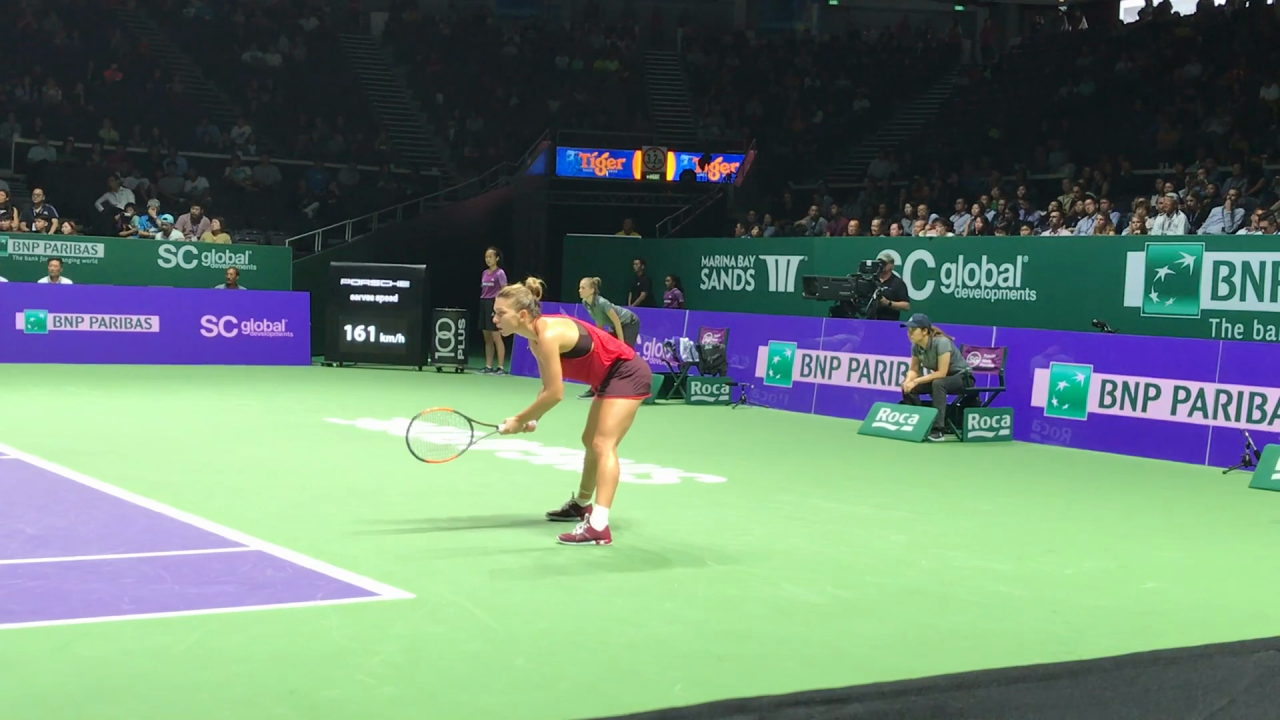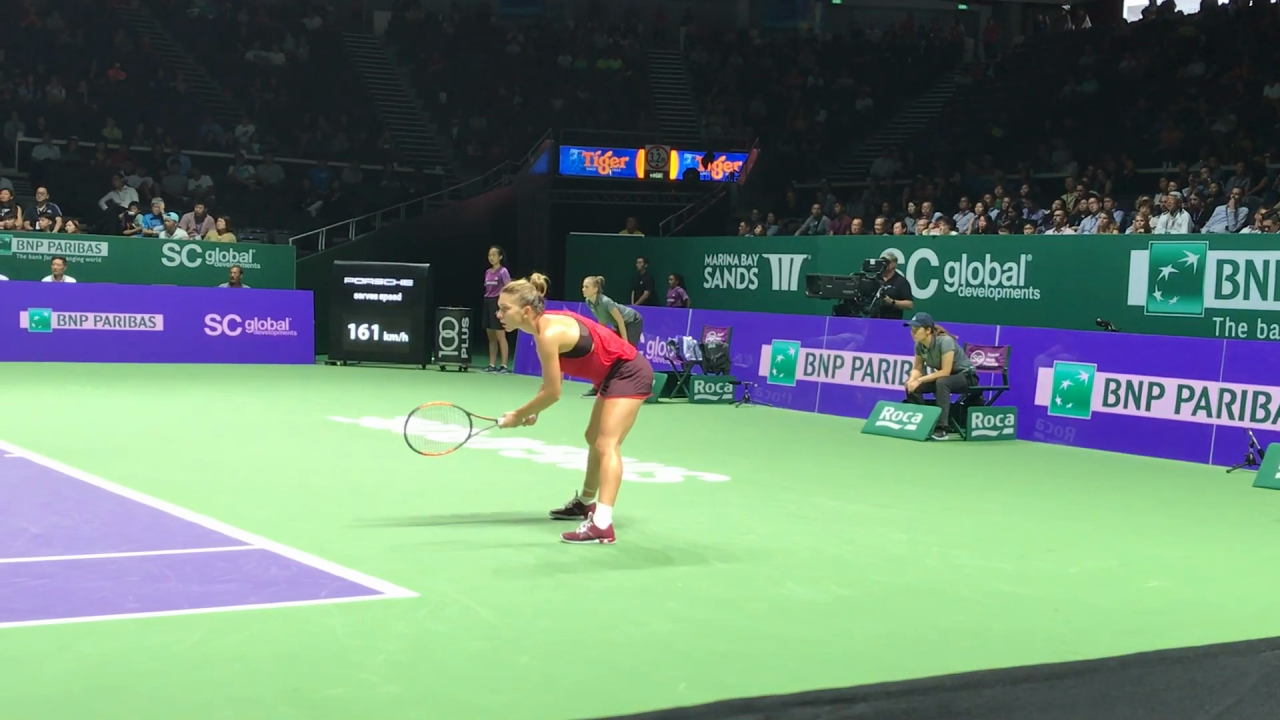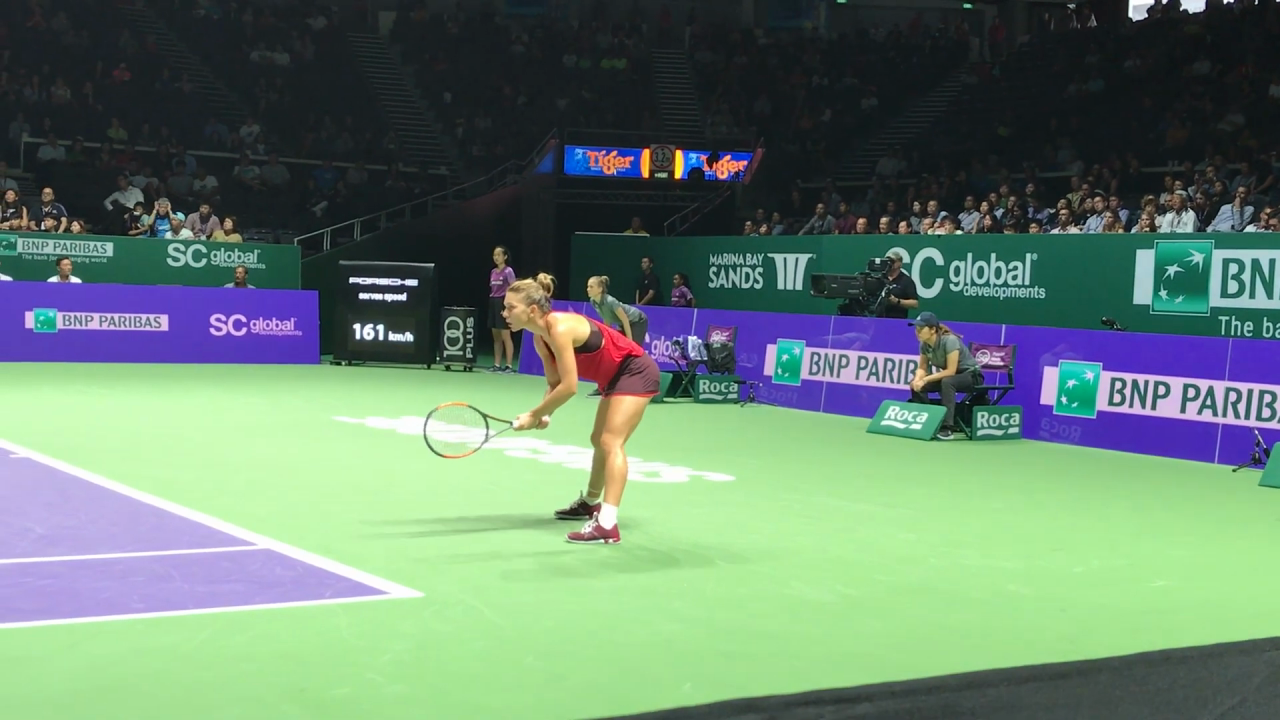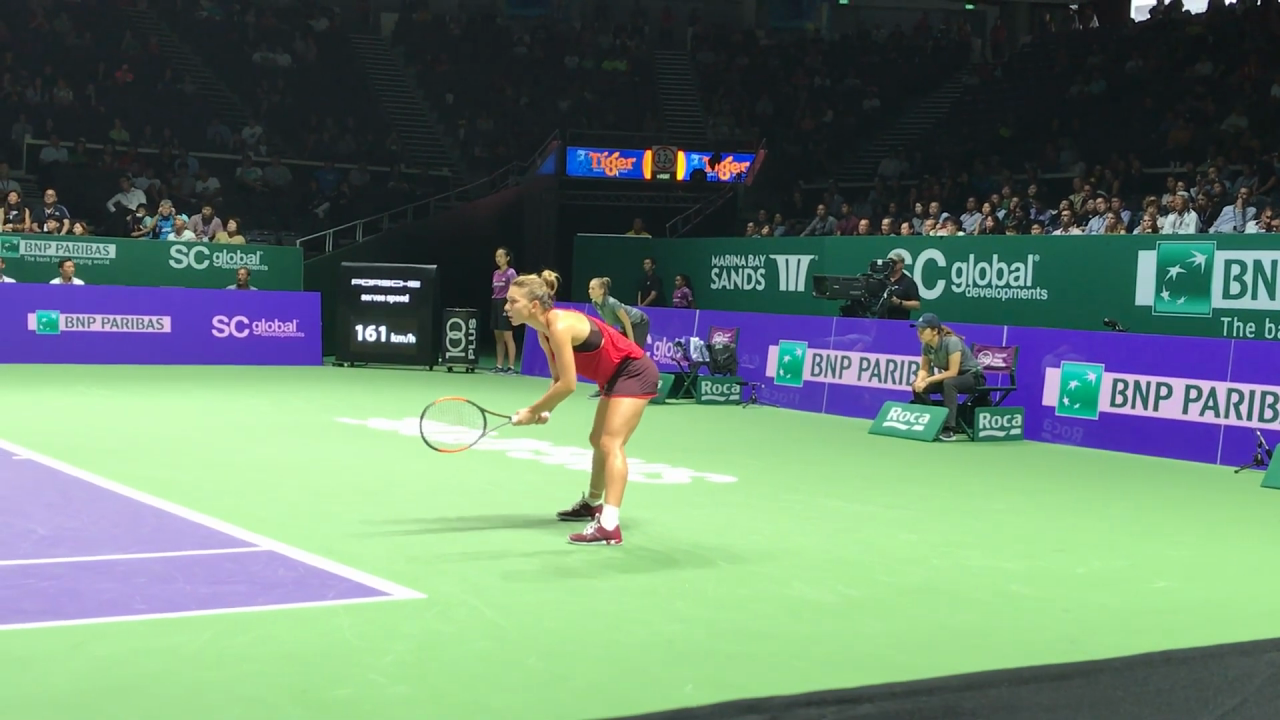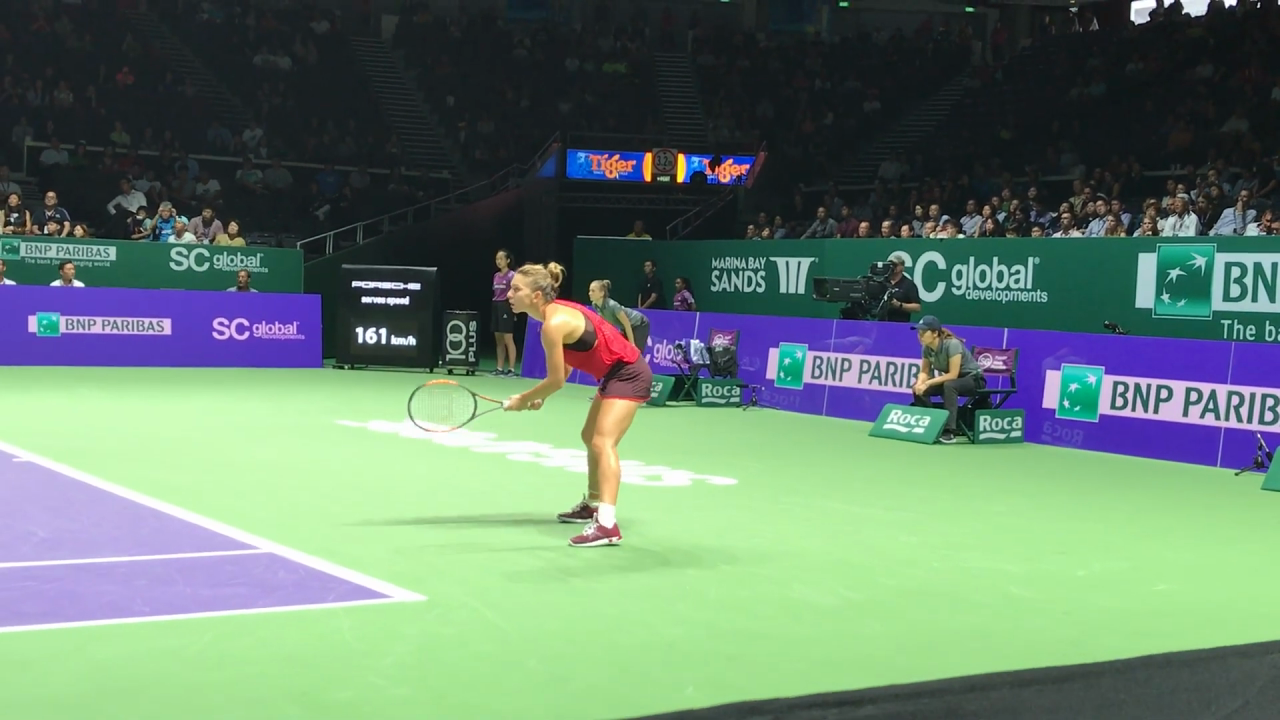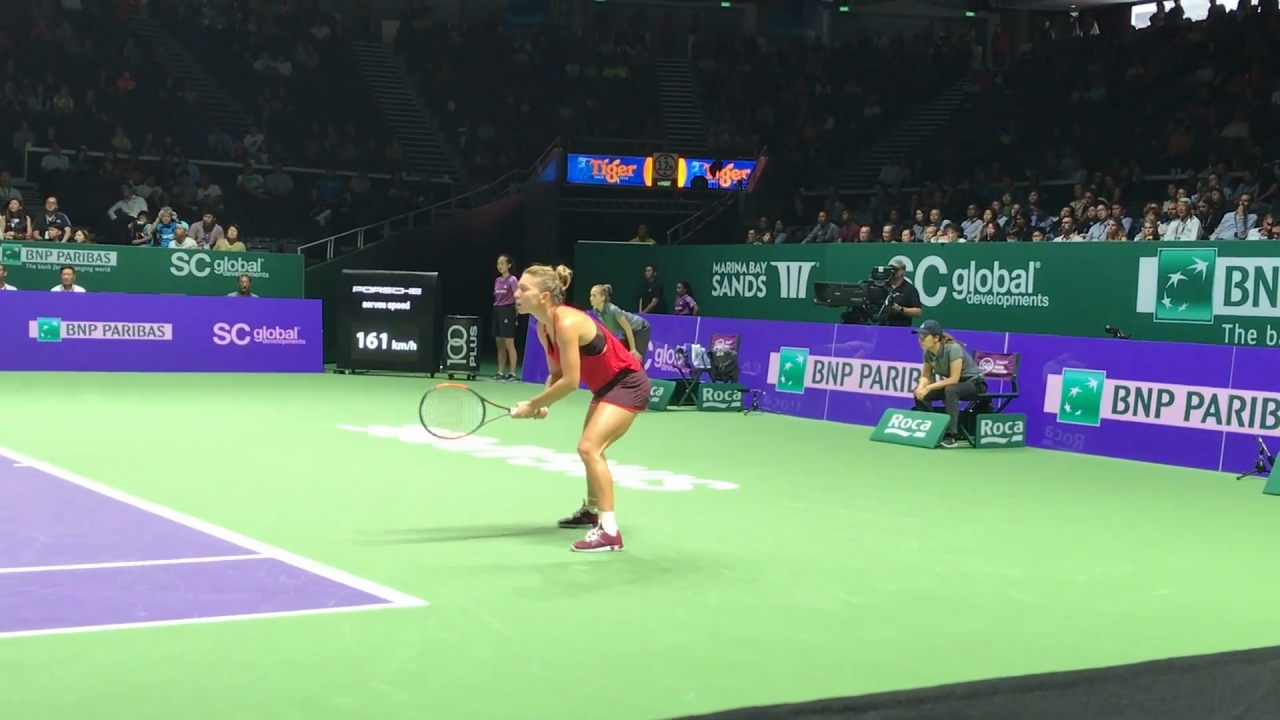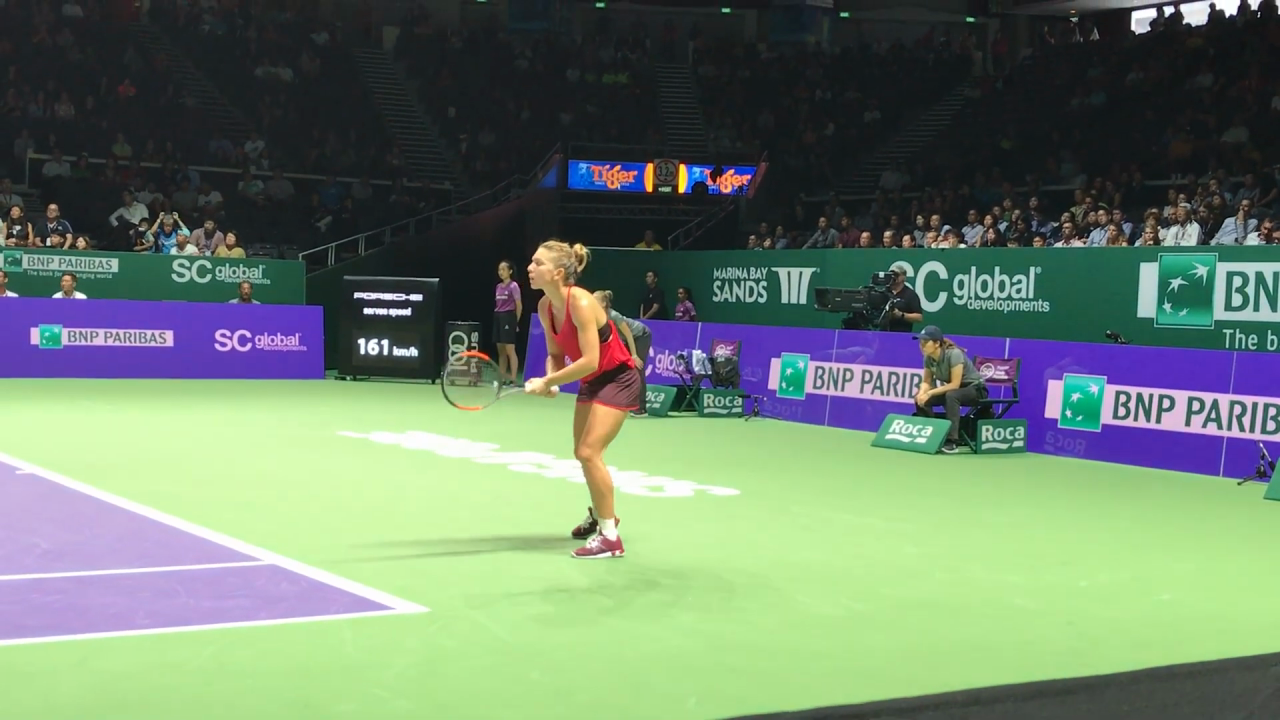
dt=0.4s
person 1, frame 1
left shoulder: (548, 334)
right shoulder: (536, 338)
left elbow: (555, 393)
right elbow: (548, 386)
left wrist: (520, 420)
right wrist: (533, 418)
left hip: (628, 373)
right hip: (610, 377)
left knee: (603, 445)
right knee: (591, 441)
left ankle: (598, 525)
right ankle: (581, 504)
person 1, frame 2
left shoulder: (550, 333)
right shoulder: (544, 327)
left elbow: (553, 392)
right elbow: (551, 381)
left wrist: (518, 415)
right wrist: (533, 412)
left hip: (629, 372)
right hip: (614, 374)
left knee: (606, 444)
right knee: (594, 439)
left ankle: (602, 525)
right ankle: (586, 502)
person 1, frame 3
left shoulder: (560, 328)
right shoulder: (541, 338)
left elbow: (569, 387)
right elbow: (555, 384)
left wrist: (533, 415)
right wrist: (544, 414)
left hip: (636, 371)
right hip: (616, 376)
left knee: (611, 443)
right knee: (599, 441)
left ankle: (607, 524)
right ankle: (590, 503)
person 1, frame 4
left shoulder: (560, 326)
right shoulder: (544, 333)
left elbow: (568, 384)
right elbow: (559, 379)
left wrist: (533, 410)
right wrist: (545, 410)
left hip: (635, 372)
right hip: (616, 376)
left knee: (610, 444)
right knee: (598, 441)
left ankle: (609, 525)
right ankle: (592, 503)
person 1, frame 5
left shoulder: (553, 324)
right shoulder: (555, 315)
left elbow: (556, 380)
right elbow: (563, 370)
left wrist: (523, 399)
right wrist: (538, 398)
left hip: (628, 373)
right hip: (617, 373)
left knee: (603, 443)
right knee: (590, 437)
left ankle: (607, 524)
right ankle: (592, 504)
person 1, frame 6
left shoulder: (566, 323)
right shoulder: (544, 327)
left elbow: (571, 381)
right elbow: (557, 374)
left wrist: (533, 404)
right wrist: (543, 403)
left hip: (628, 383)
right hip: (609, 385)
left knee: (589, 448)
right knee: (591, 447)
left ankle: (609, 531)
right ankle: (591, 510)
person 1, frame 7
left shoulder: (581, 304)
right shoulder: (545, 307)
left elbow: (590, 361)
right elbow: (555, 354)
left wrist: (547, 382)
right wrist: (550, 380)
left hip: (617, 379)
right hip: (592, 382)
left knee: (588, 453)
right knee: (585, 452)
left ankle: (610, 538)
right ankle: (601, 516)
